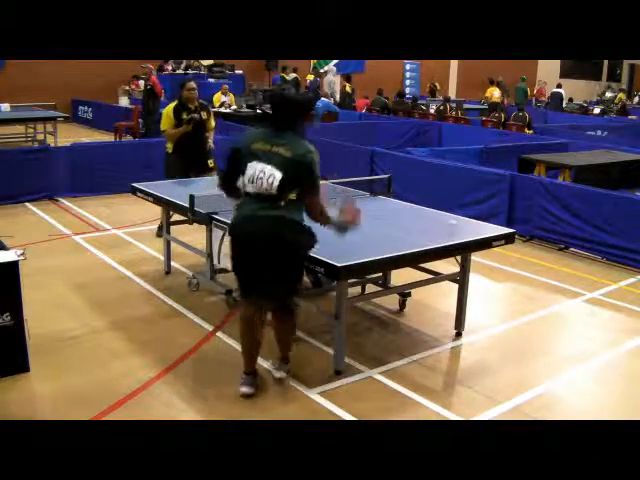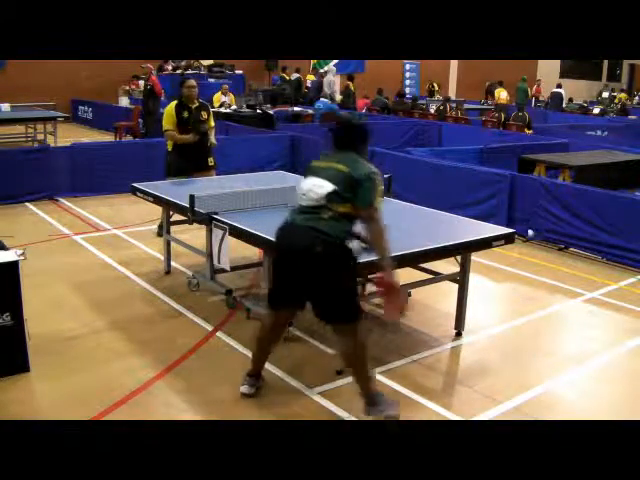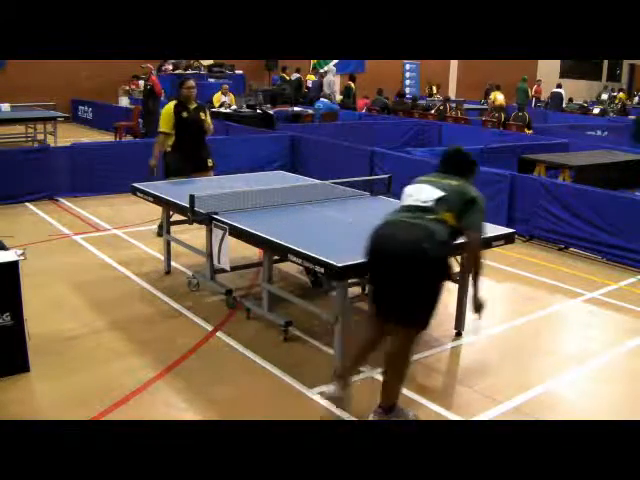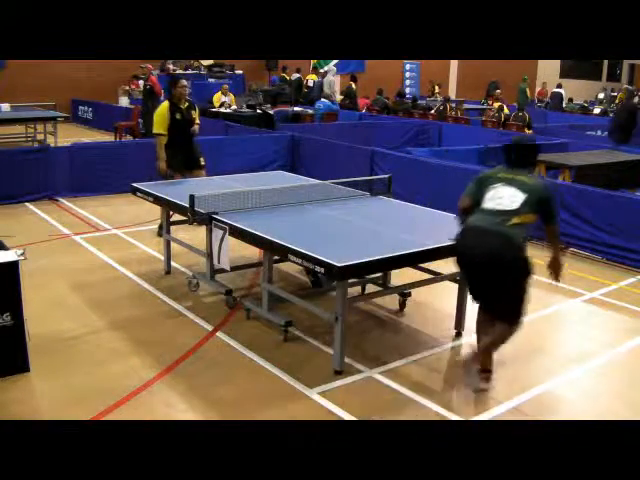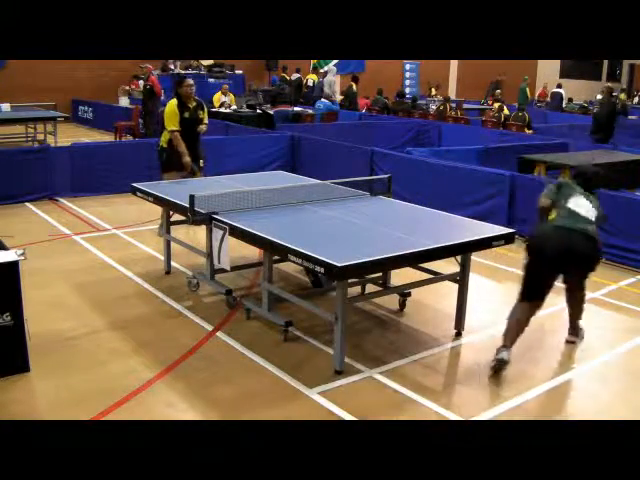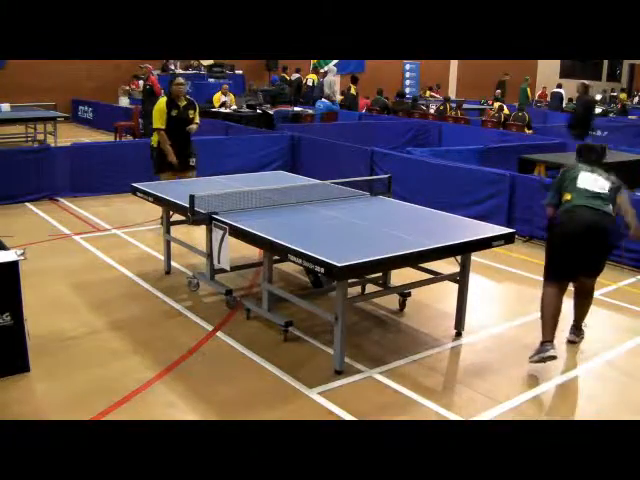
dt=0.4s
person 1, frame 1
left shoulder: (246, 142)
right shoulder: (305, 152)
left elbow: (225, 184)
right elbow: (313, 207)
right wrist: (336, 222)
left hip: (247, 228)
right hip: (285, 232)
left knee: (252, 303)
right knee: (282, 301)
left ankle: (249, 376)
right ankle: (283, 362)
person 1, frame 2
left shoulder: (316, 163)
right shoulder: (366, 172)
right elbow: (371, 221)
right wrist: (386, 266)
left hip: (288, 237)
right hip: (325, 248)
left knee: (279, 315)
right knee: (347, 326)
left ankle: (252, 378)
right ankle: (372, 401)
person 1, frame 3
left shoulder: (418, 181)
right shoulder: (471, 194)
right elbow: (473, 243)
right wrist: (475, 290)
left hip: (383, 238)
right hip: (421, 249)
left knee: (381, 321)
right knee: (405, 332)
left ankle: (341, 380)
right ankle: (387, 410)
person 1, frame 4
left shoulder: (487, 175)
right shoulder: (543, 189)
left elbow: (463, 206)
right elbow: (552, 230)
right wrist: (556, 257)
left hip: (469, 242)
right hip: (504, 249)
left knee: (487, 307)
right knee: (507, 320)
left ankle: (483, 371)
right ankle: (474, 360)
person 1, frame 5
left shoulder: (561, 185)
right shoulder: (595, 203)
left elbow: (543, 205)
right wrist: (594, 252)
left hip: (551, 240)
right hip: (585, 247)
left knee: (527, 302)
right knee: (575, 286)
left ankle: (505, 348)
right ankle: (574, 329)
person 1, frame 6
left shoulder: (568, 171)
right shoulder: (612, 180)
left elbow: (550, 211)
left wrist: (554, 232)
left hip: (571, 220)
right hip: (602, 224)
left knee: (554, 283)
right knee: (585, 282)
left ankle: (547, 344)
right ankle: (576, 329)
person 2, frame 1
left shoulder: (204, 107)
right shoulder: (172, 109)
left elbow: (210, 127)
right elbow: (167, 135)
left wrist: (210, 140)
right wrist: (184, 129)
left hip: (201, 153)
right hip: (178, 155)
right ankle: (163, 224)
person 2, frame 2
left shoulder: (204, 106)
right shoulder: (173, 108)
left elbow: (210, 126)
right elbow: (168, 133)
left wrist: (211, 137)
right wrist: (185, 138)
left hip: (202, 152)
right hip: (179, 154)
right ankle: (163, 224)
person 2, frame 3
left shoulder: (202, 107)
right shoulder: (171, 108)
left elbow: (208, 131)
right elbow: (163, 135)
left wrist: (209, 128)
right wrist: (155, 157)
left hip: (200, 151)
right hip: (178, 154)
right ankle: (164, 223)
person 2, frame 4
left shoulder: (192, 104)
right shoulder: (165, 108)
right elbow: (159, 135)
left wrist: (196, 127)
right wrist: (161, 159)
left hip: (190, 149)
right hip: (171, 152)
right ankle: (164, 224)
person 2, frame 5
left shoulder: (200, 104)
right shoulder: (173, 106)
left elbow: (204, 122)
right elbow: (174, 133)
left wrist: (203, 127)
right wrist: (184, 155)
left hip: (193, 149)
right hip: (172, 150)
person 2, frame 6
left shoulder: (192, 103)
right shoulder: (163, 104)
left elbow: (196, 121)
right elbow: (159, 131)
left wrist: (194, 127)
right wrist: (169, 153)
left hip: (185, 149)
right hip: (164, 149)
